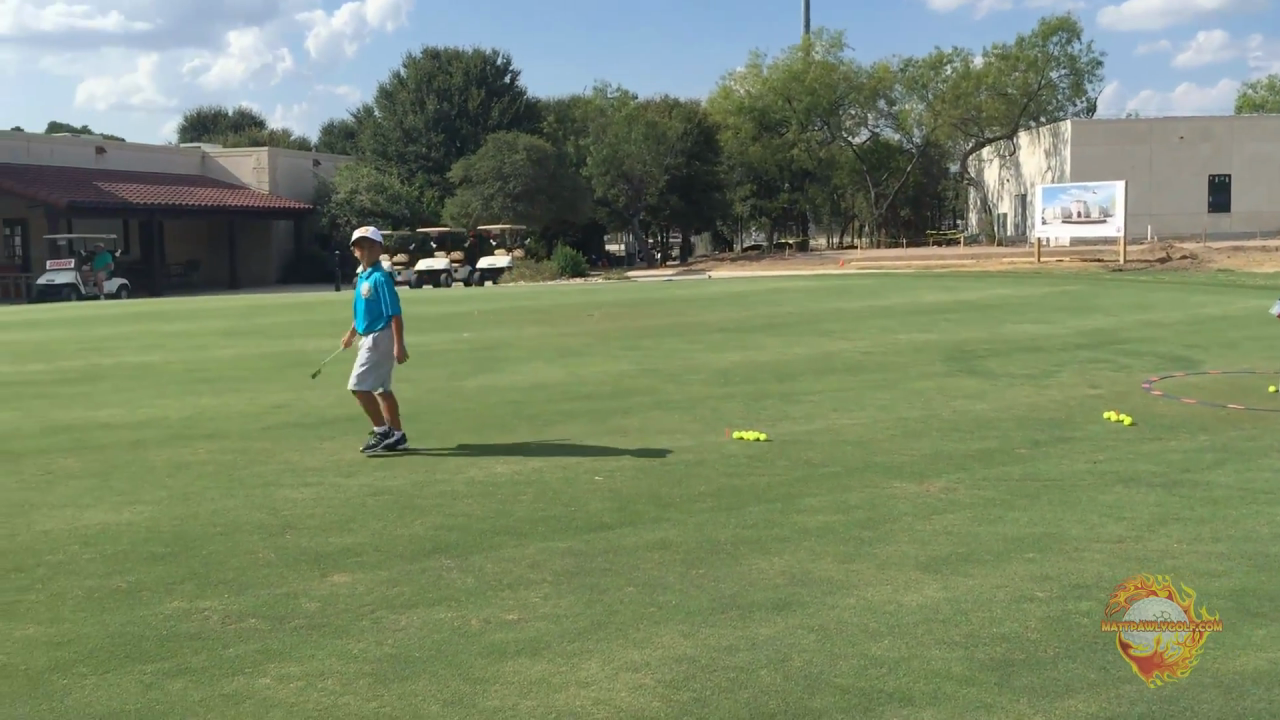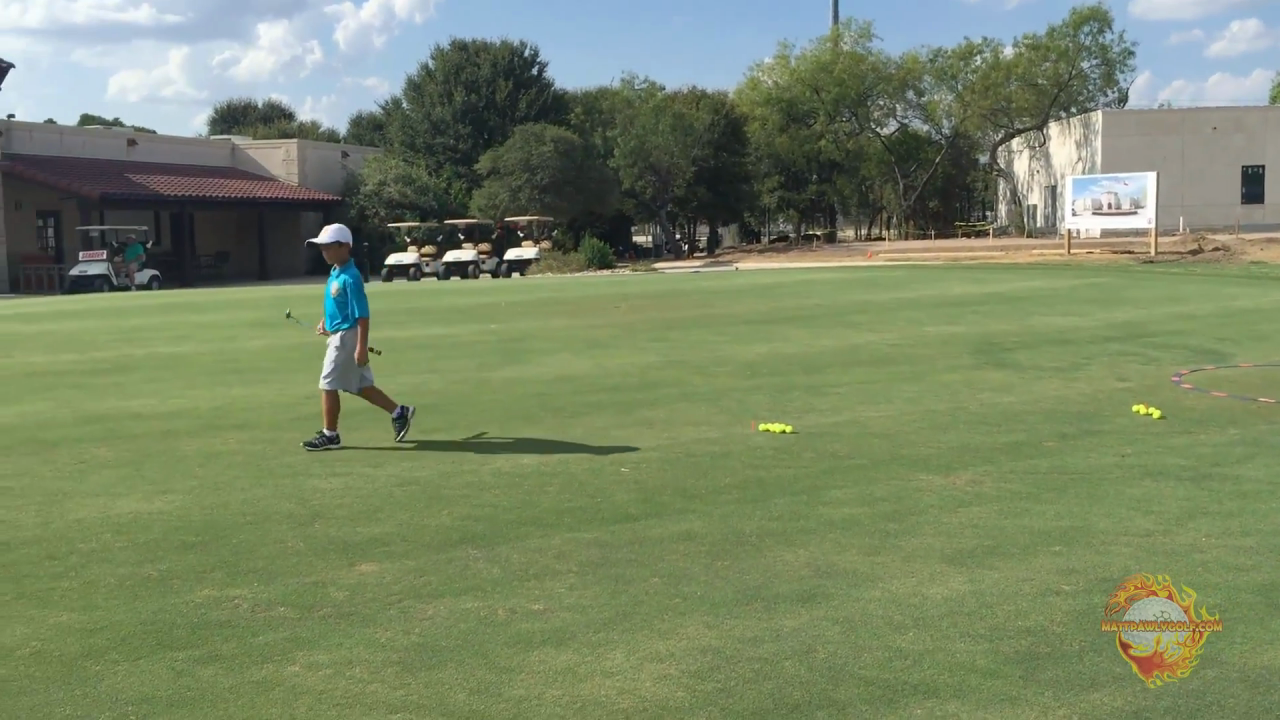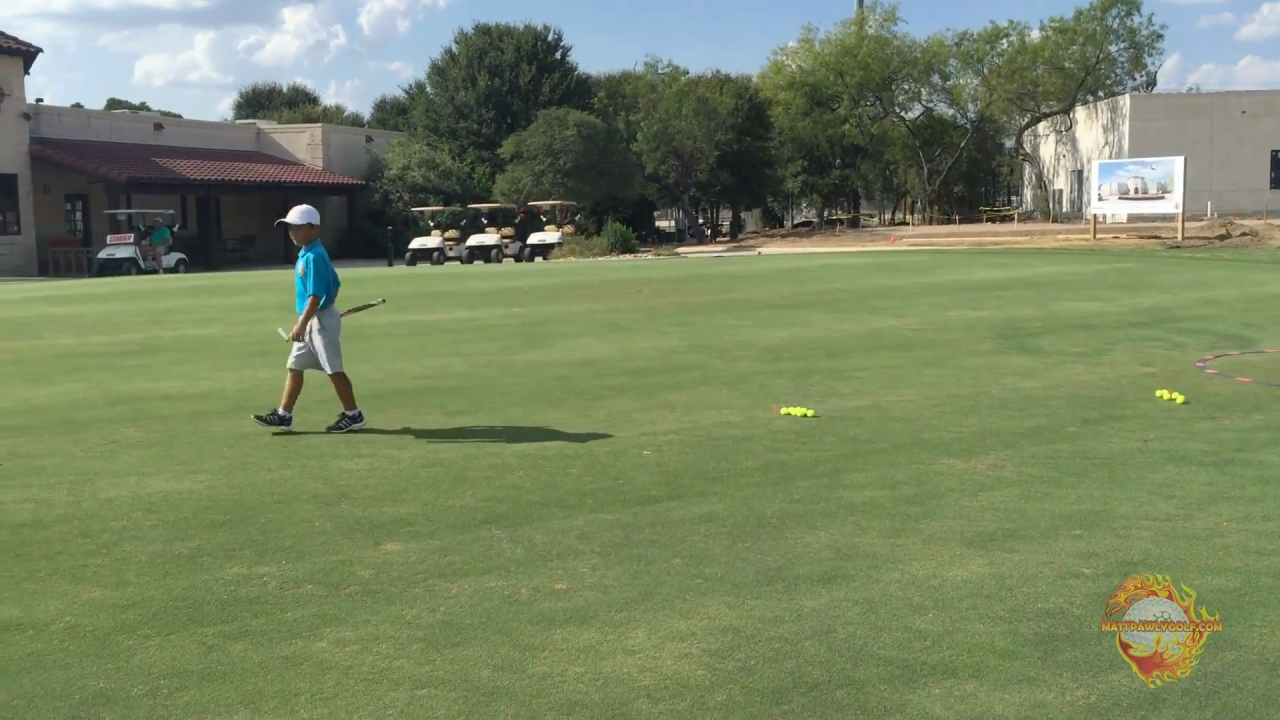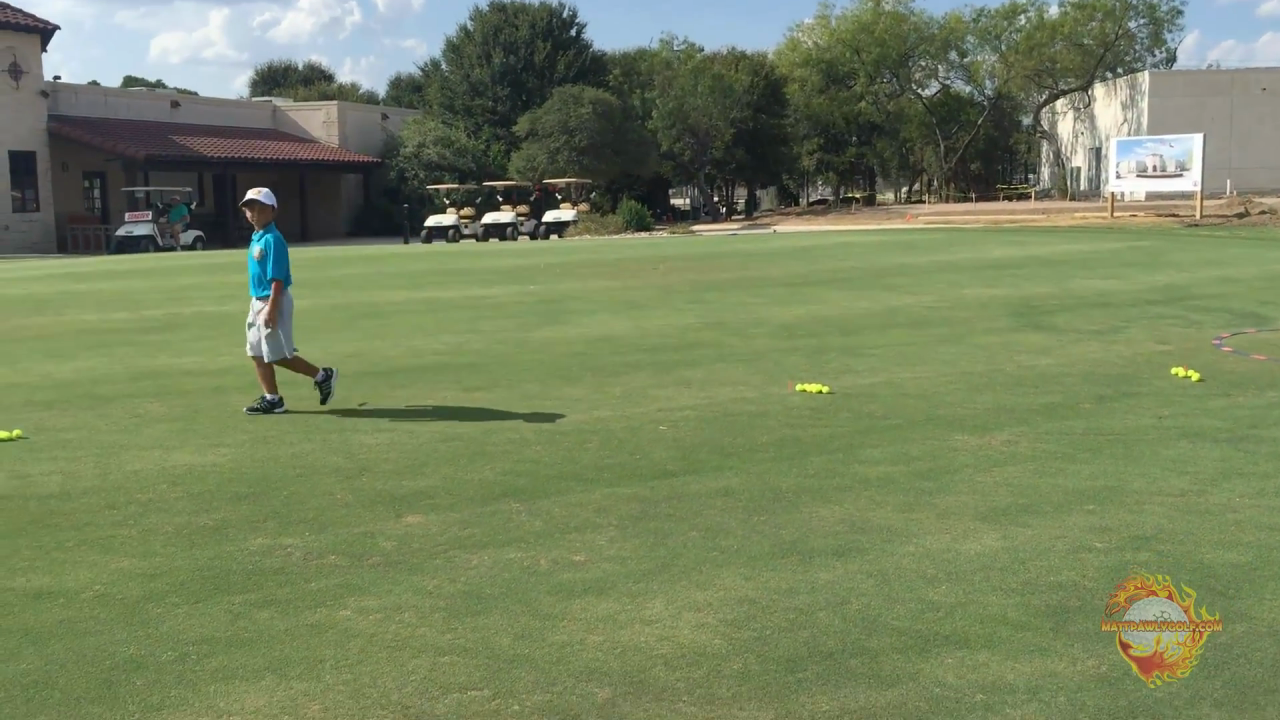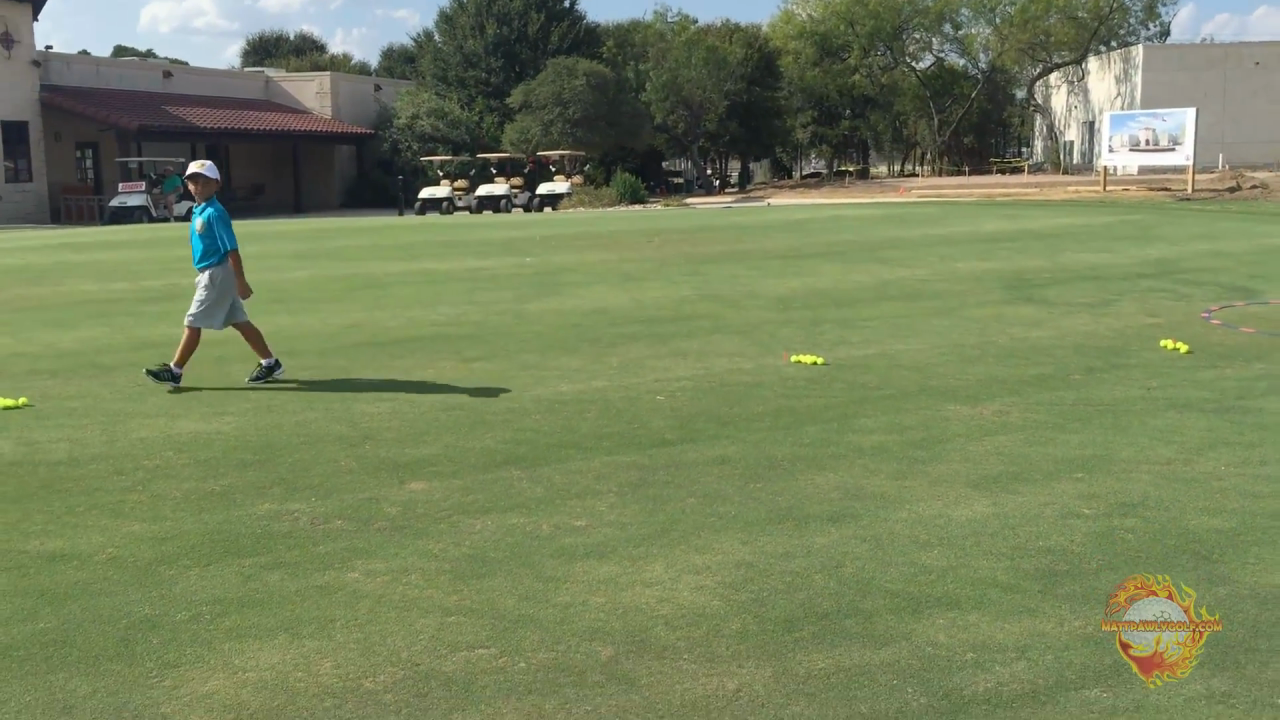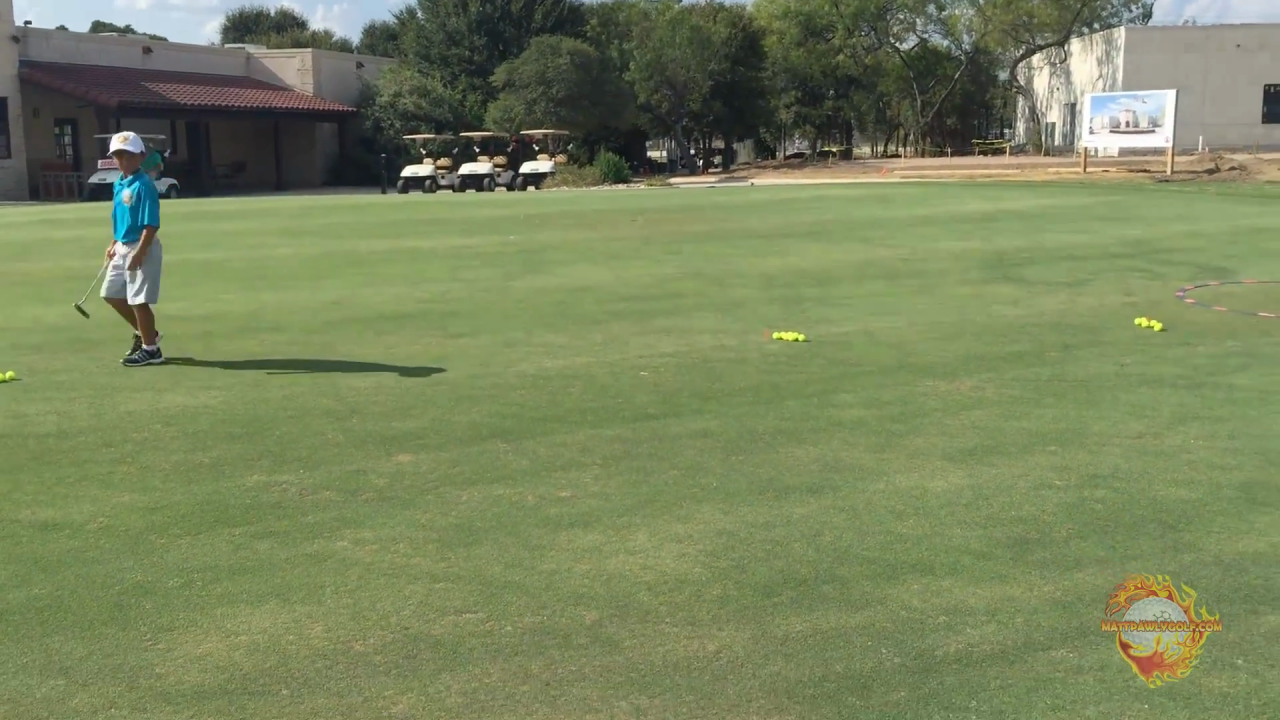
dt=0.3s
person 1, frame 1
left shoulder: (380, 277)
right shoulder: (362, 276)
left elbow: (395, 313)
left wrist: (399, 344)
right wrist: (352, 333)
left hip: (378, 338)
right hip: (369, 338)
left knee: (359, 387)
right knee: (381, 390)
left ankle: (381, 430)
right ankle: (395, 435)
person 1, frame 2
left shoulder: (349, 277)
right shoulder: (335, 273)
left elbow: (362, 315)
left wrist: (361, 347)
right wrist: (326, 321)
left hip: (345, 338)
right hip: (339, 336)
left knee: (328, 386)
right knee: (360, 386)
left ankle: (330, 435)
right ankle: (399, 413)
person 1, frame 3
left shoulder: (314, 256)
right shoulder: (308, 254)
left elbow: (315, 295)
right elbow: (334, 284)
left wrist: (301, 324)
left hip: (321, 320)
right hip: (312, 320)
left knee: (334, 369)
right knee: (294, 367)
left ankle: (353, 416)
right ankle: (283, 415)
person 1, frame 4
left shoulder: (272, 240)
right shoulder: (256, 238)
left elbow: (278, 278)
left wrist: (271, 308)
left hip: (274, 304)
right hip: (258, 303)
left knee: (277, 355)
right knee: (257, 353)
left ankle: (323, 376)
right ankle: (272, 398)
person 1, frame 5
left shoulder: (215, 213)
right shoulder: (198, 211)
left elbow: (232, 249)
left wrist: (241, 280)
left hip: (217, 275)
right hip: (211, 274)
left knee: (192, 322)
right knee: (239, 322)
left ankle: (173, 371)
right ankle: (270, 363)
person 1, frame 6
left shoulder: (144, 185)
right shoulder: (119, 183)
left elbow: (151, 224)
left wrist: (139, 253)
right wrist: (114, 245)
left hip: (141, 250)
right hip: (123, 248)
left knee: (140, 300)
right knee: (112, 294)
left ankle: (151, 349)
right ankle: (144, 333)
